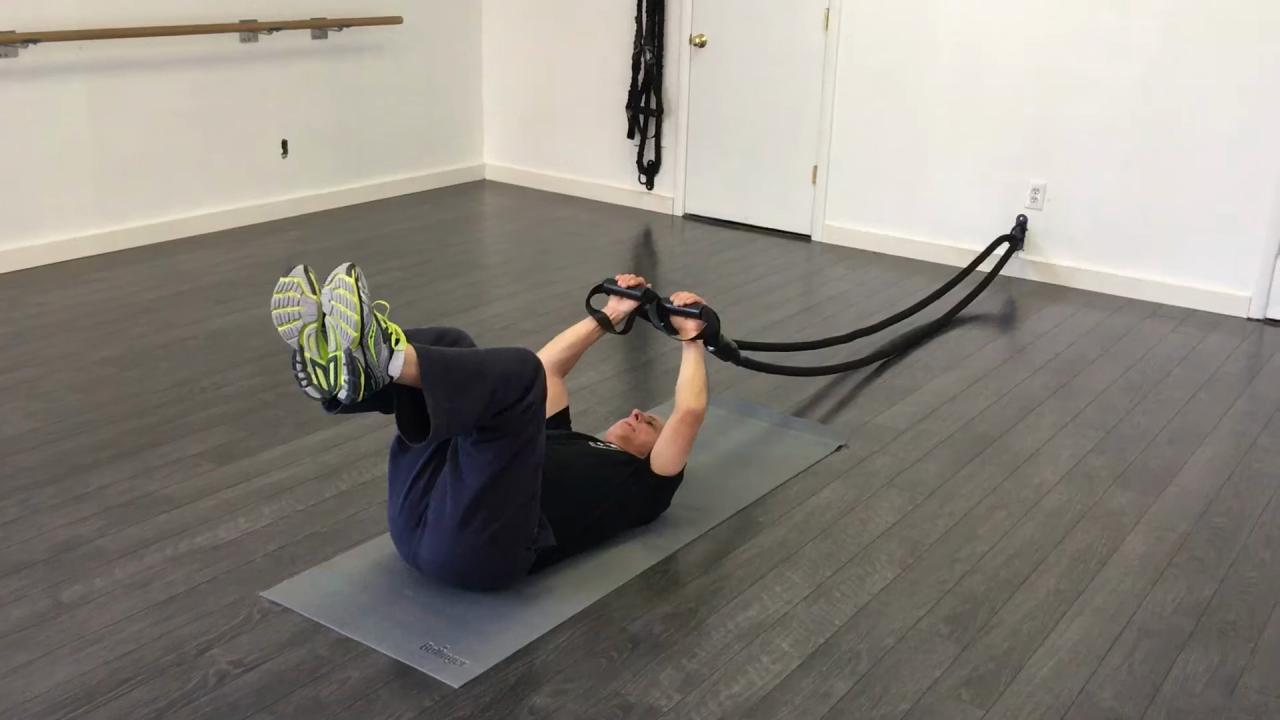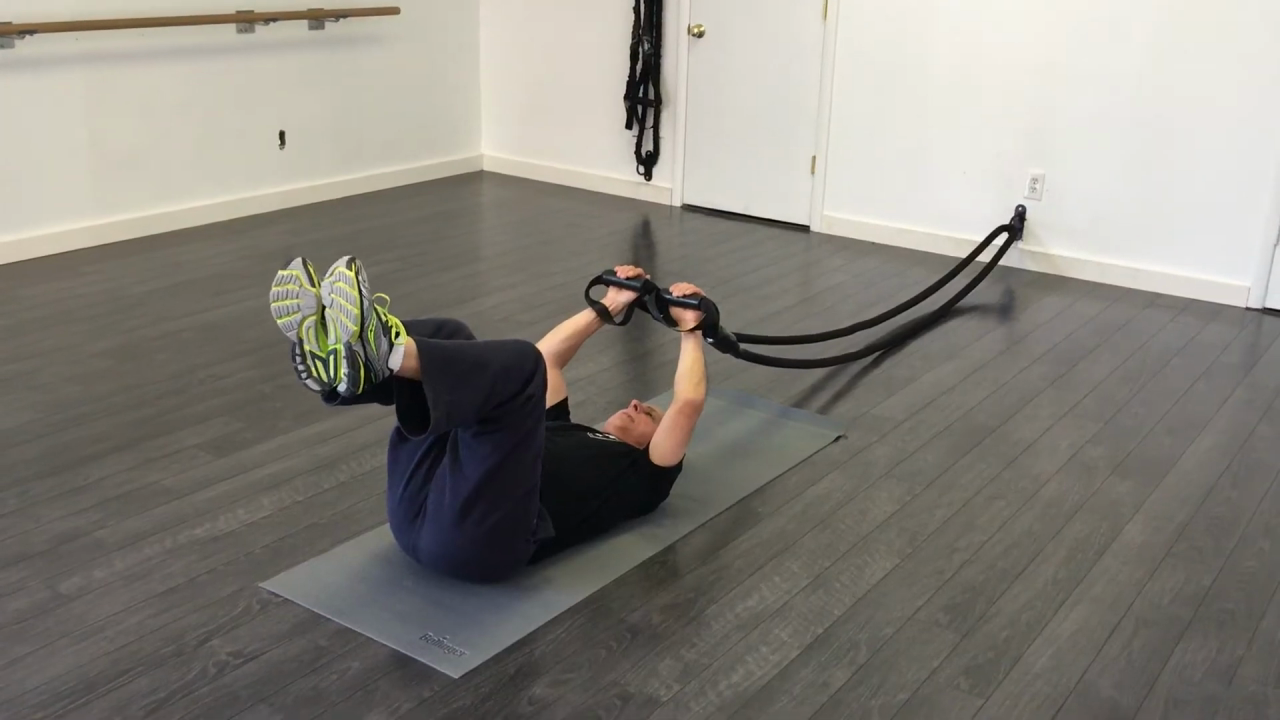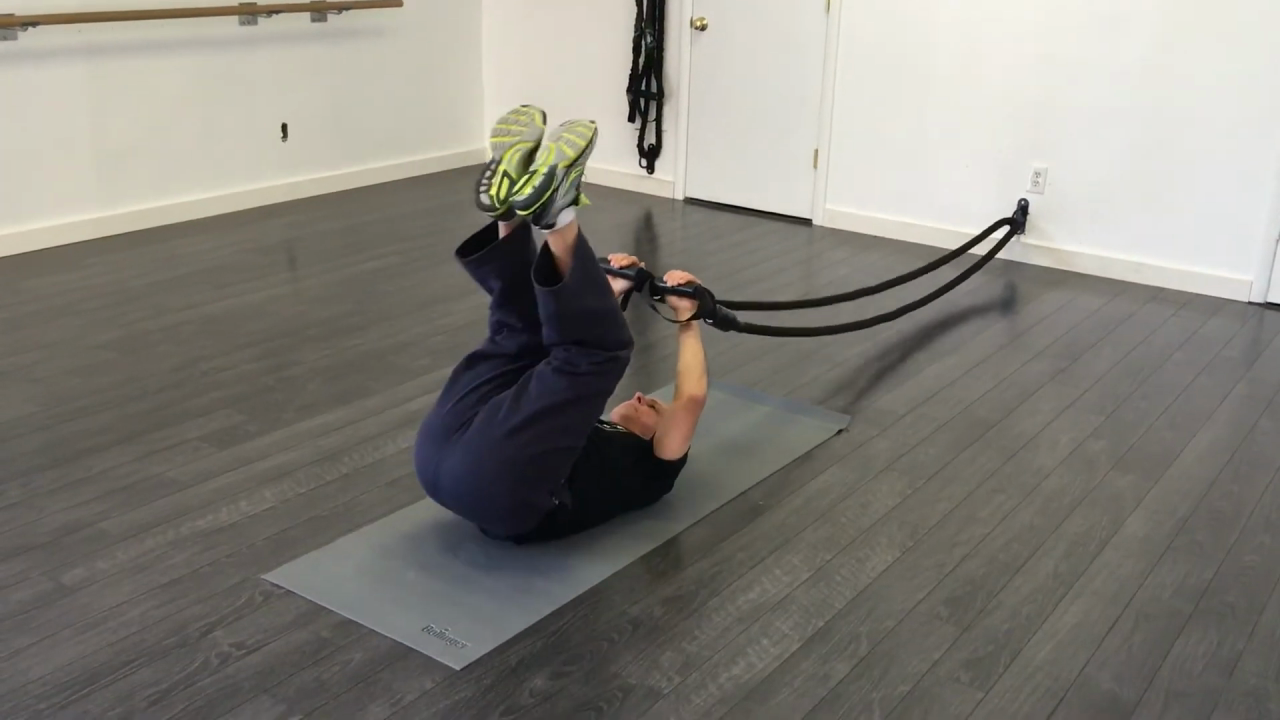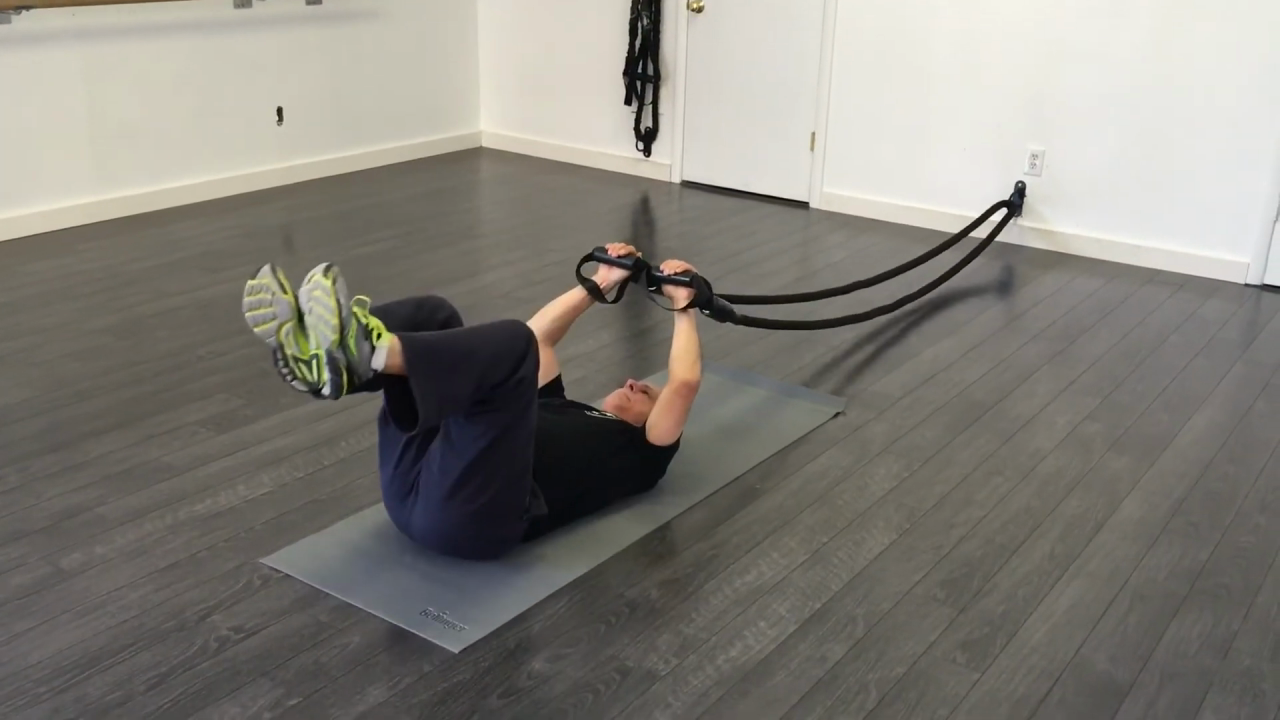
dt=1s
person 1, frame 1
left shoulder: (641, 487)
right shoulder: (566, 440)
left elbow: (689, 413)
right elbow: (548, 366)
left wrist: (691, 339)
right wrist: (608, 317)
left hip: (482, 545)
right hip: (419, 518)
left knee: (517, 372)
right knee: (447, 347)
left ankle: (383, 356)
right ankle: (340, 365)
person 1, frame 2
left shoulder: (642, 478)
right shoulder: (564, 430)
left elbow: (688, 404)
right elbow: (548, 356)
left wrist: (689, 329)
right wrist: (606, 308)
left hip: (481, 536)
right hip: (420, 508)
left knee: (517, 365)
right knee: (445, 339)
left ankle: (381, 352)
right ankle: (342, 356)
person 1, frame 3
left shoulder: (646, 466)
right shoulder: (582, 429)
left elbow: (691, 398)
left wrist: (687, 320)
right wrist: (606, 294)
left hip: (503, 482)
right hip: (444, 455)
left knee: (599, 345)
right knee: (525, 328)
left ankle: (557, 214)
right ankle: (513, 215)
person 1, frame 4
left shoulder: (640, 456)
right shoulder: (561, 409)
left elbow: (684, 383)
right elbow: (537, 336)
left wrist: (683, 308)
right wrist: (596, 286)
left hip: (472, 515)
right hip: (412, 488)
left knee: (509, 346)
right knee: (428, 318)
left ankle: (362, 353)
right ankle: (322, 354)
